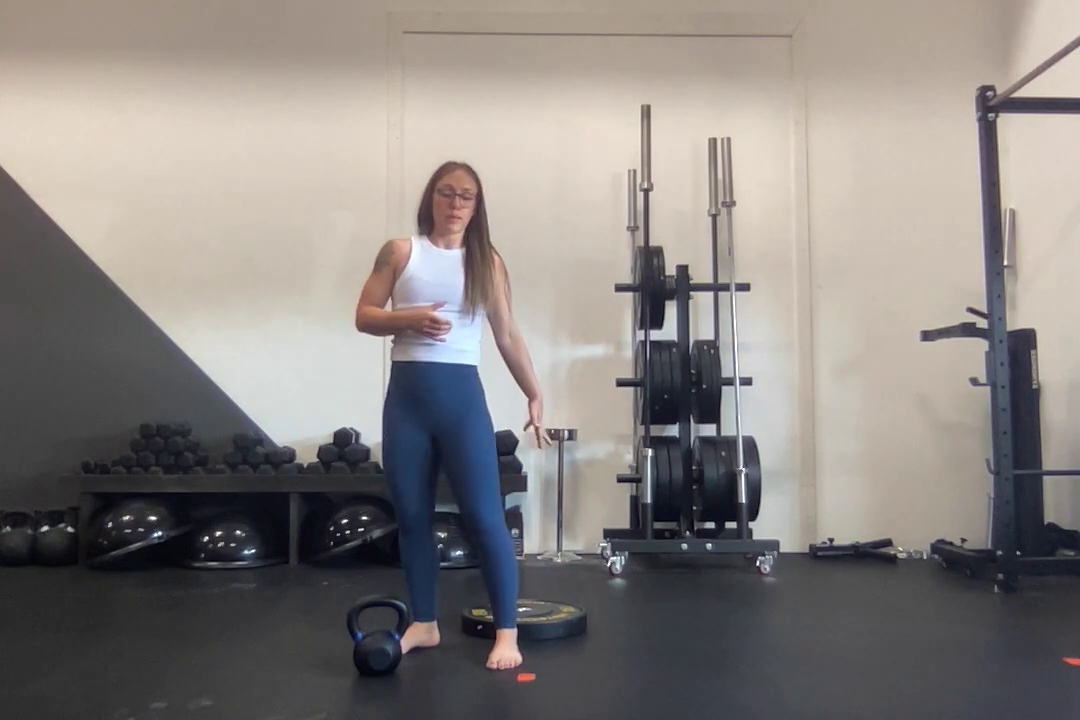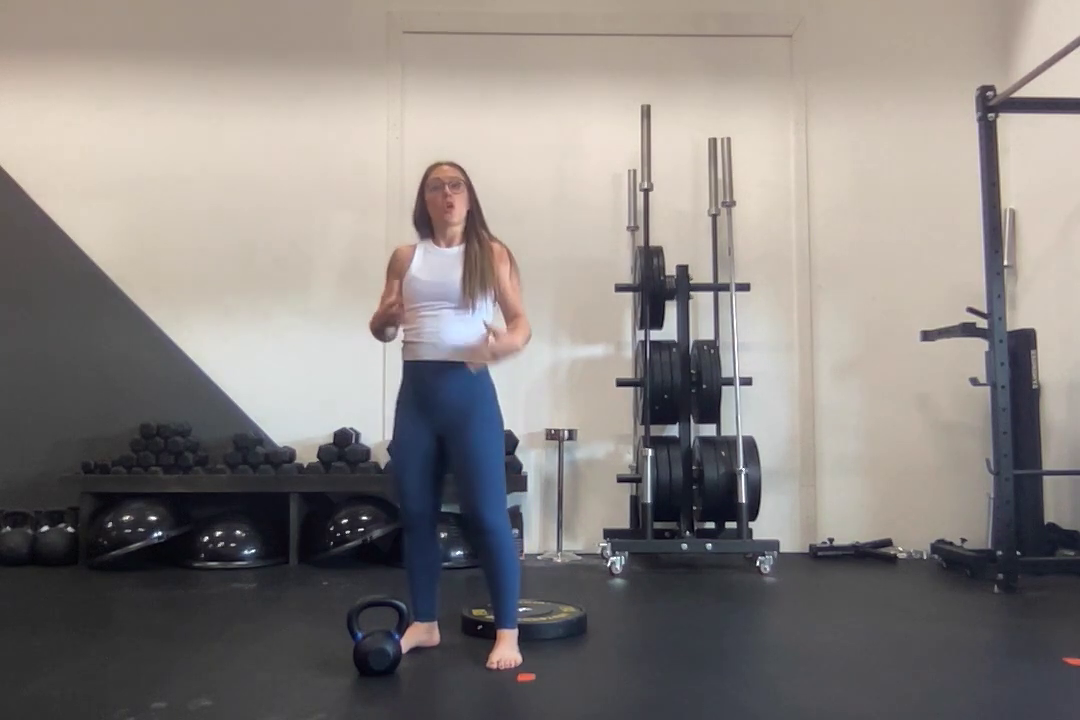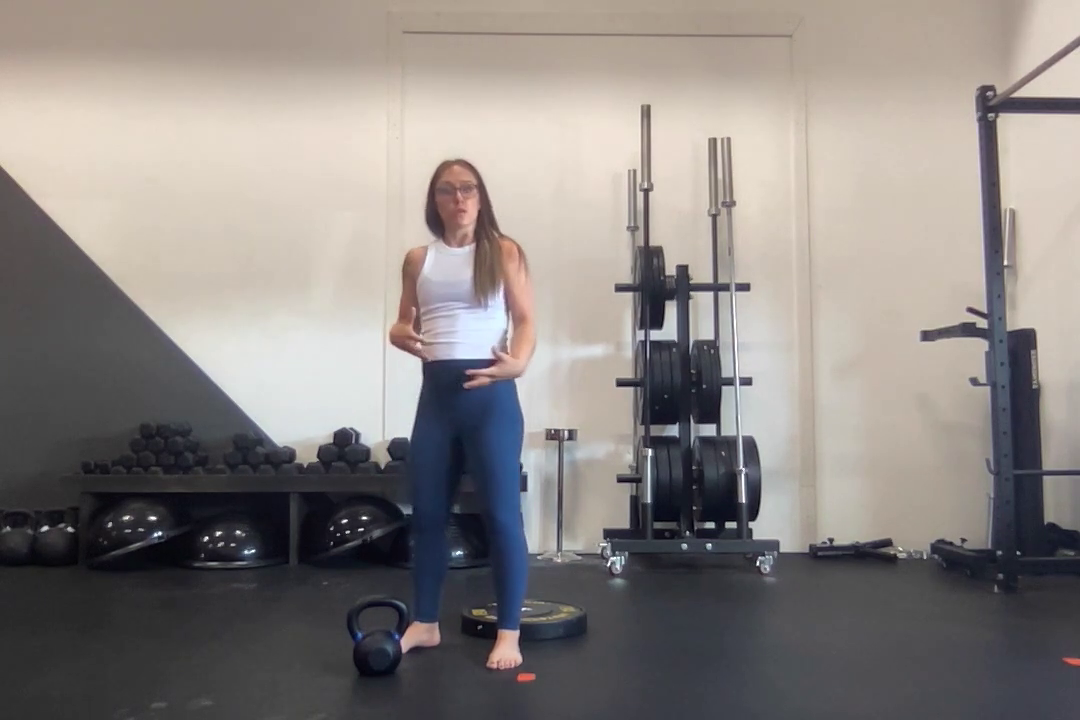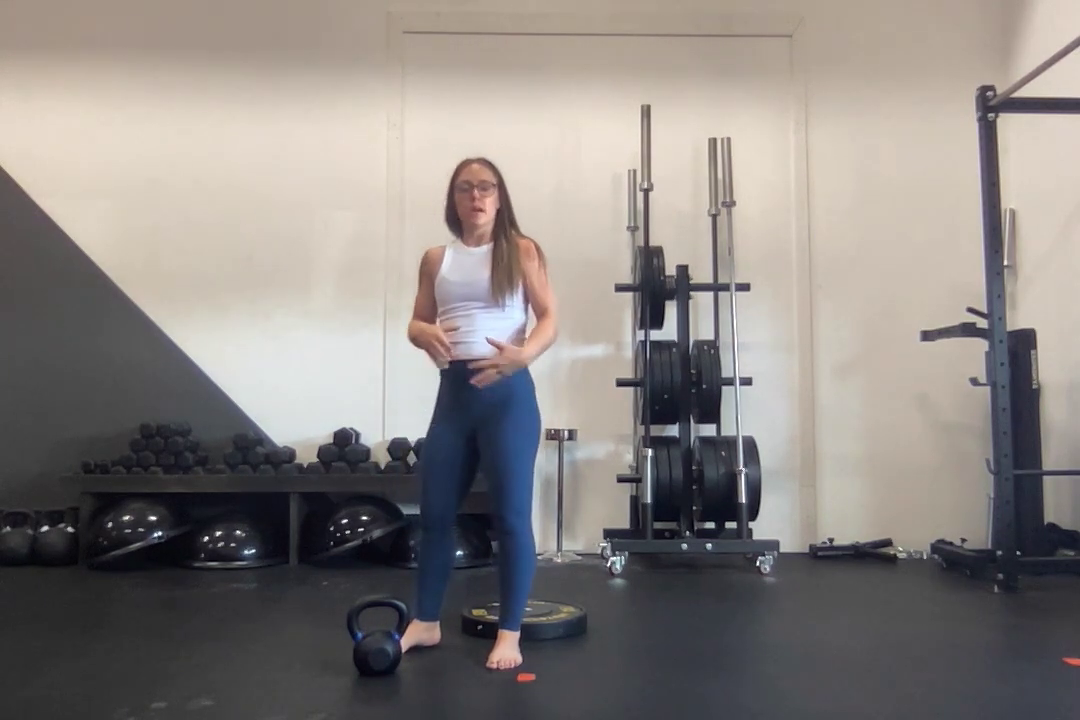
dt=0.4s
person 1, frame 1
left shoulder: (487, 261)
right shoulder: (399, 252)
left elbow: (507, 334)
right elbow: (364, 316)
left wrist: (535, 396)
right wrist: (406, 319)
left hip: (461, 394)
right hip: (406, 393)
left knee: (484, 516)
right knee: (411, 515)
left ankle: (506, 632)
right ankle: (423, 623)
person 1, frame 2
left shoulder: (492, 254)
right shoulder: (405, 257)
left elbow: (520, 321)
right elbow: (384, 324)
left wrist: (507, 342)
right wrist: (383, 319)
left hip: (469, 393)
right hip: (415, 392)
left knee: (487, 515)
right knee: (416, 513)
left ankle: (507, 632)
right ankle: (424, 623)
person 1, frame 3
left shoulder: (503, 251)
right shoulder: (418, 259)
left elbow: (524, 318)
right elbow: (402, 325)
left wrist: (519, 361)
right wrist: (402, 335)
left hip: (490, 394)
right hip: (436, 393)
left knee: (501, 513)
right knee: (427, 513)
left ankle: (508, 633)
right ankle: (425, 623)
person 1, frame 4
left shoulder: (522, 250)
right shoulder: (436, 258)
left elbow: (549, 318)
right elbow: (416, 321)
left wrist: (523, 354)
right wrist: (428, 335)
left hip: (507, 393)
right hip: (453, 392)
left knee: (510, 515)
right knee: (434, 511)
left ankle: (509, 633)
right ankle: (425, 622)
